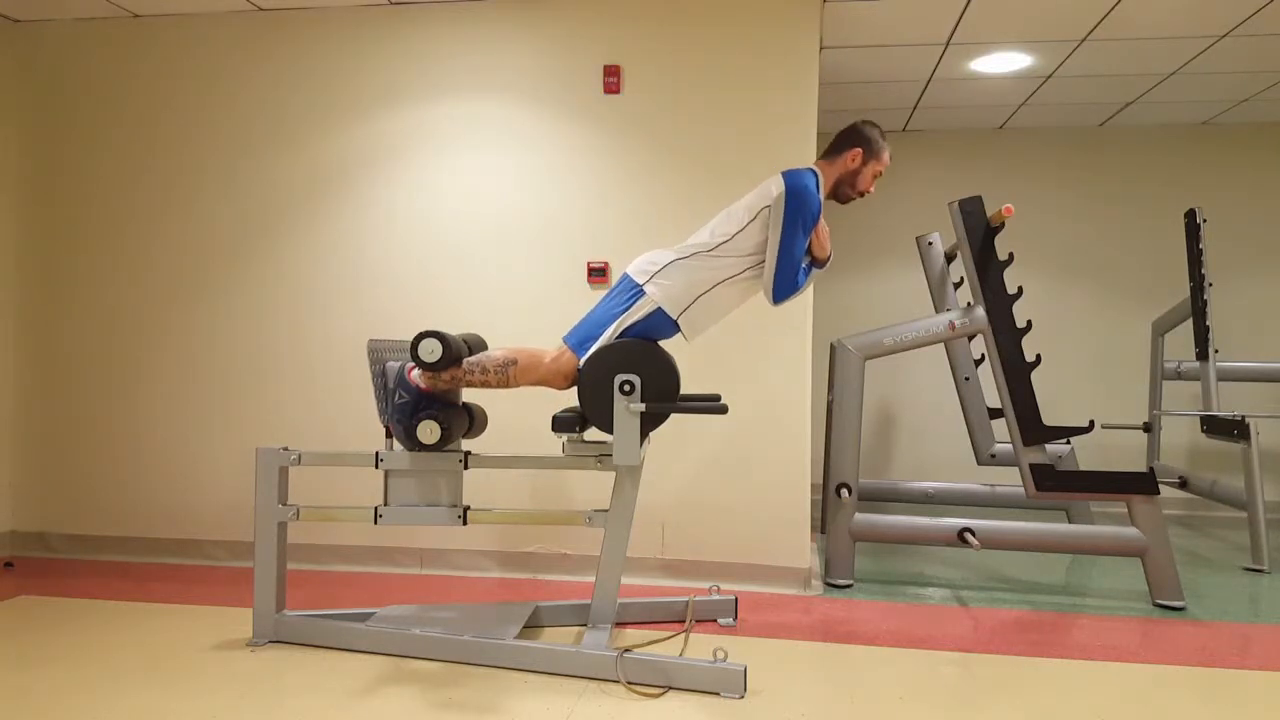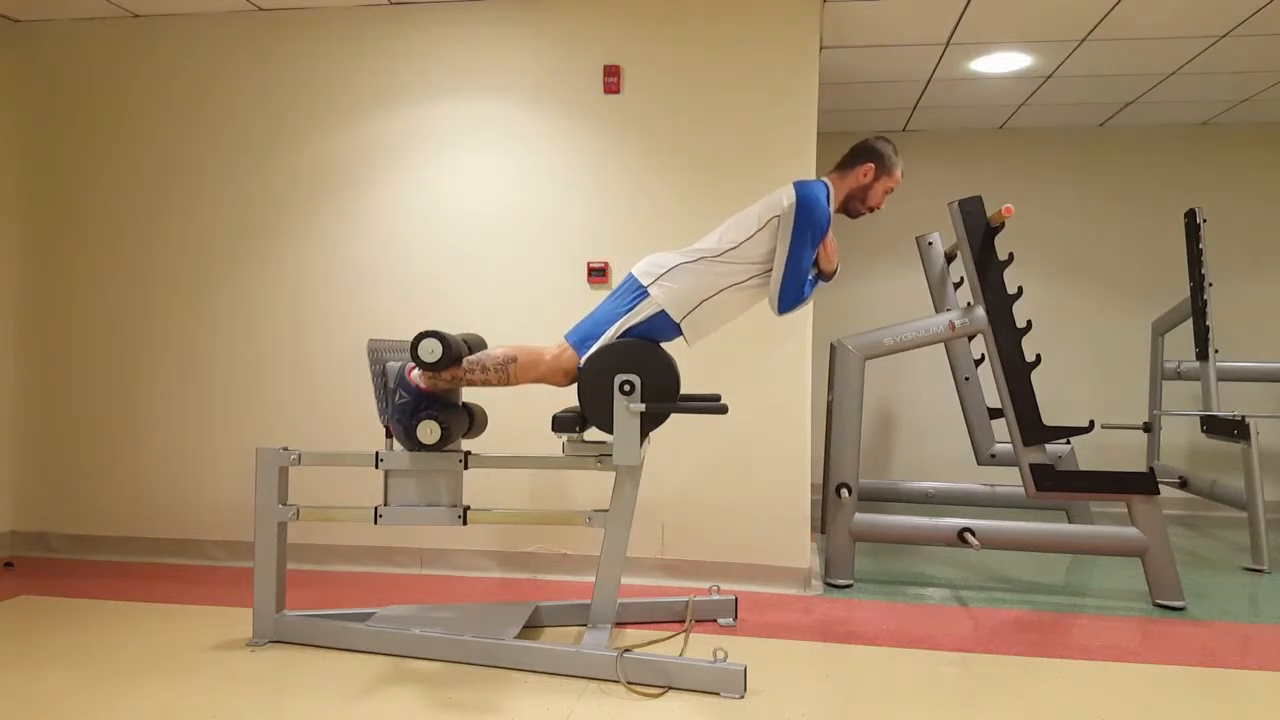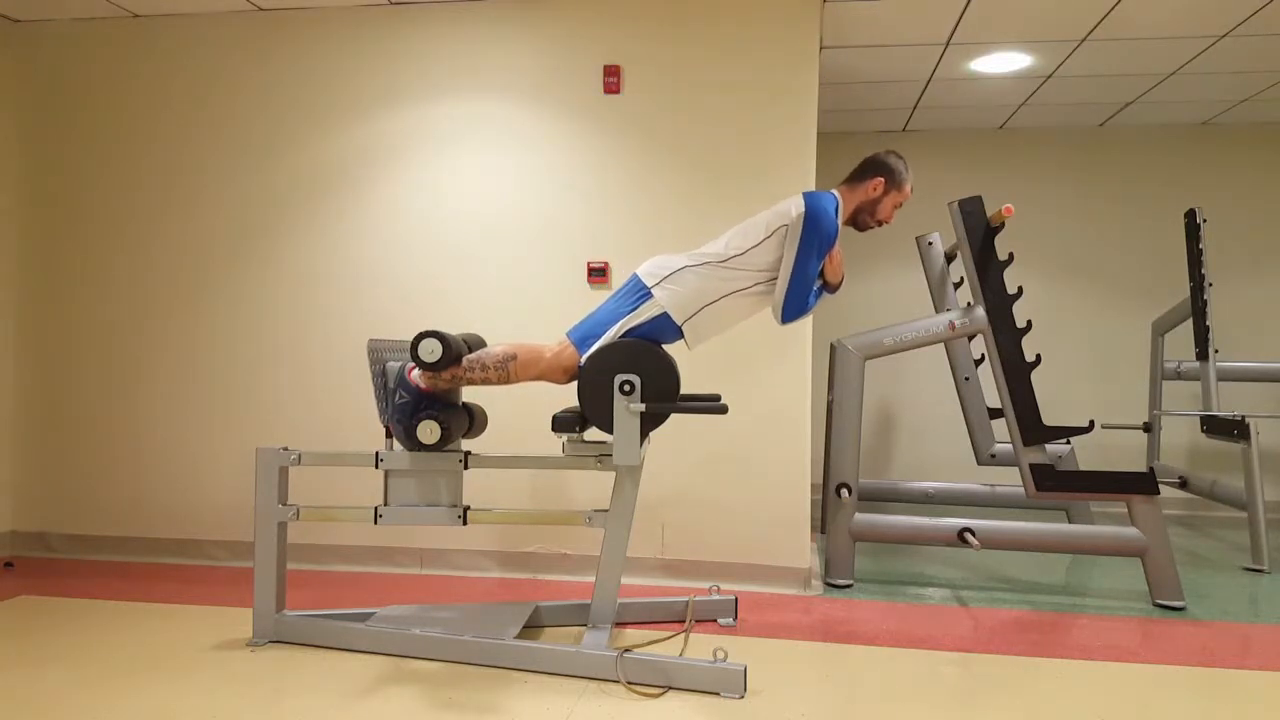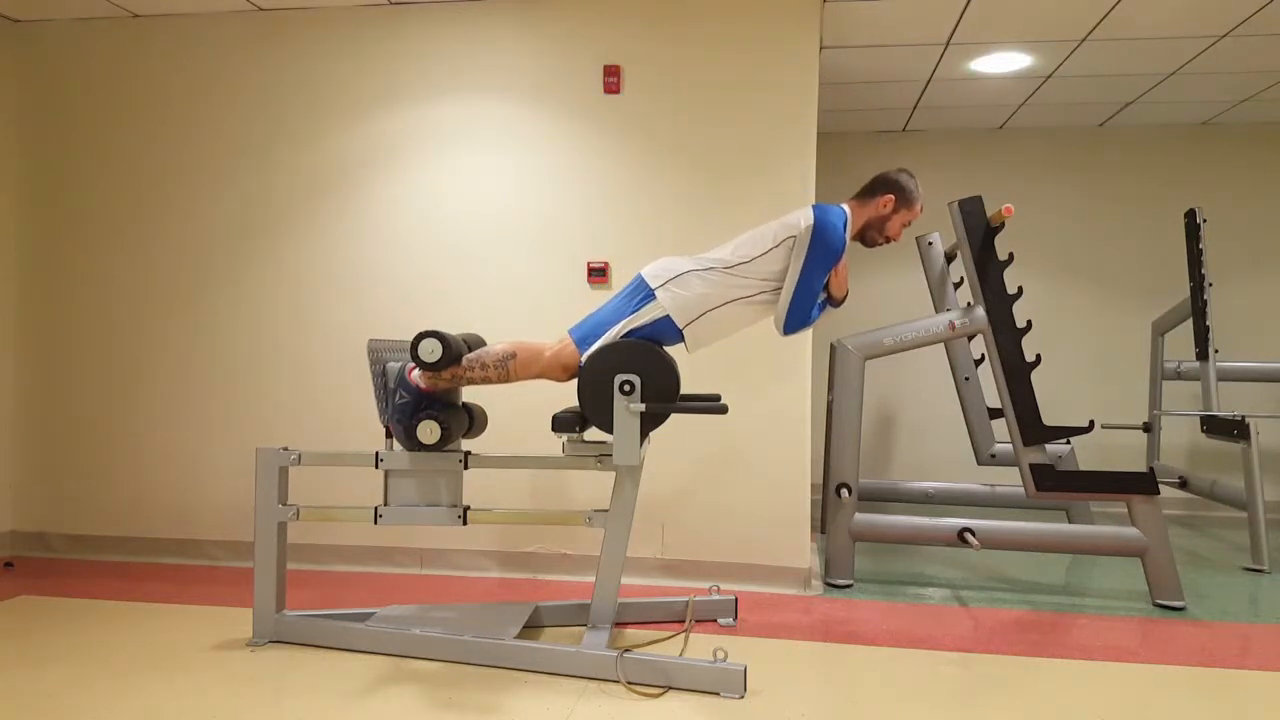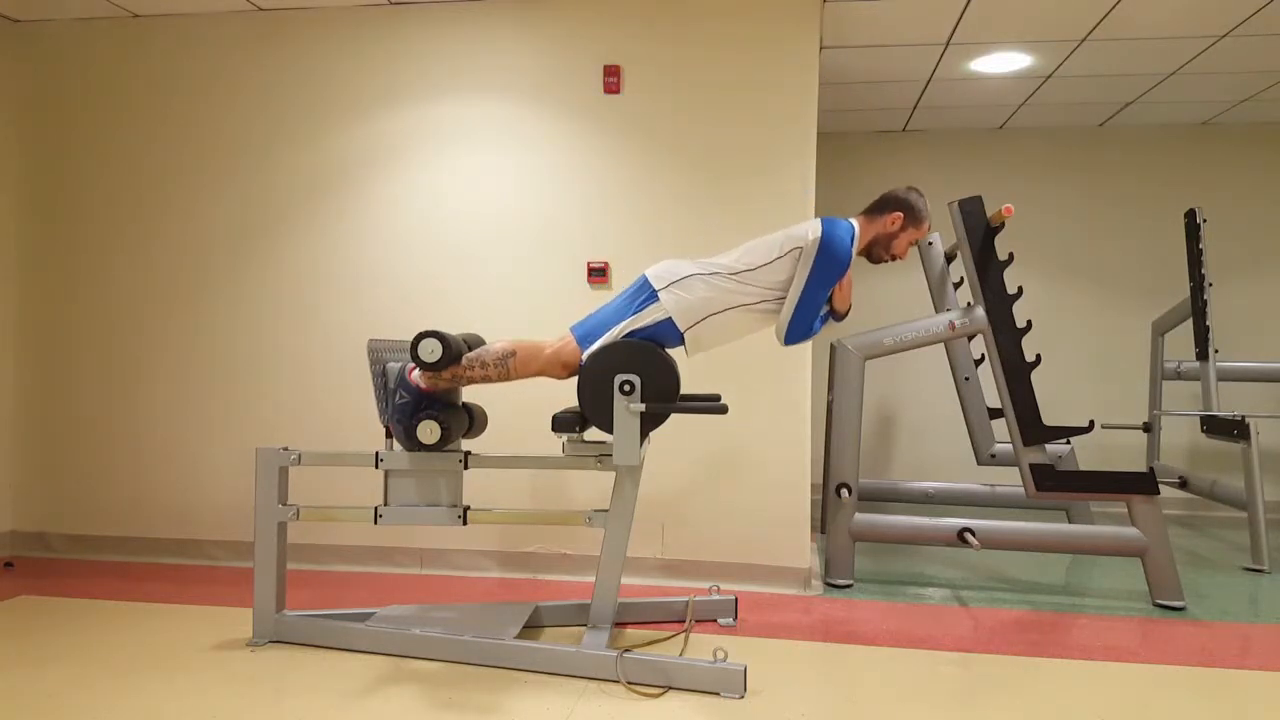
dt=0.3s
person 1, frame 1
left shoulder: (798, 190)
right shoulder: (802, 191)
left elbow: (775, 277)
right elbow: (779, 288)
left wrist: (816, 257)
right wrist: (816, 259)
left hip: (660, 291)
right hip: (660, 294)
left knee: (560, 369)
right knee: (557, 366)
left ankle: (434, 372)
right ankle: (419, 378)
person 1, frame 2
left shoulder: (807, 200)
right shoulder: (813, 203)
left elbow: (778, 287)
right elbow: (785, 298)
left wrist: (822, 268)
right wrist: (824, 271)
left hip: (664, 292)
right hip: (663, 296)
left knee: (560, 368)
right knee: (556, 363)
left ankle: (437, 368)
right ankle: (422, 378)
person 1, frame 3
left shoulder: (815, 211)
right shoulder: (821, 215)
left elbow: (782, 293)
right elbow: (789, 308)
left wrist: (824, 279)
right wrist: (830, 283)
left hip: (666, 293)
right hip: (665, 297)
left knee: (561, 363)
right knee: (556, 361)
left ankle: (434, 370)
right ankle: (421, 378)
person 1, frame 4
left shoulder: (823, 223)
right shoulder: (830, 228)
left elbow: (788, 307)
right elbow: (790, 320)
left wrist: (828, 293)
right wrist: (833, 296)
left hip: (669, 295)
right hip: (669, 300)
left knee: (559, 363)
right knee: (556, 359)
left ankle: (438, 368)
right ankle: (422, 378)
person 1, frame 5
left shoulder: (829, 237)
right shoulder: (837, 243)
left elbow: (783, 311)
right elbow: (790, 329)
left wrist: (833, 304)
right wrist: (836, 309)
left hip: (673, 297)
right hip: (670, 302)
left knee: (560, 361)
right knee: (555, 356)
left ankle: (438, 369)
right ankle: (420, 378)
